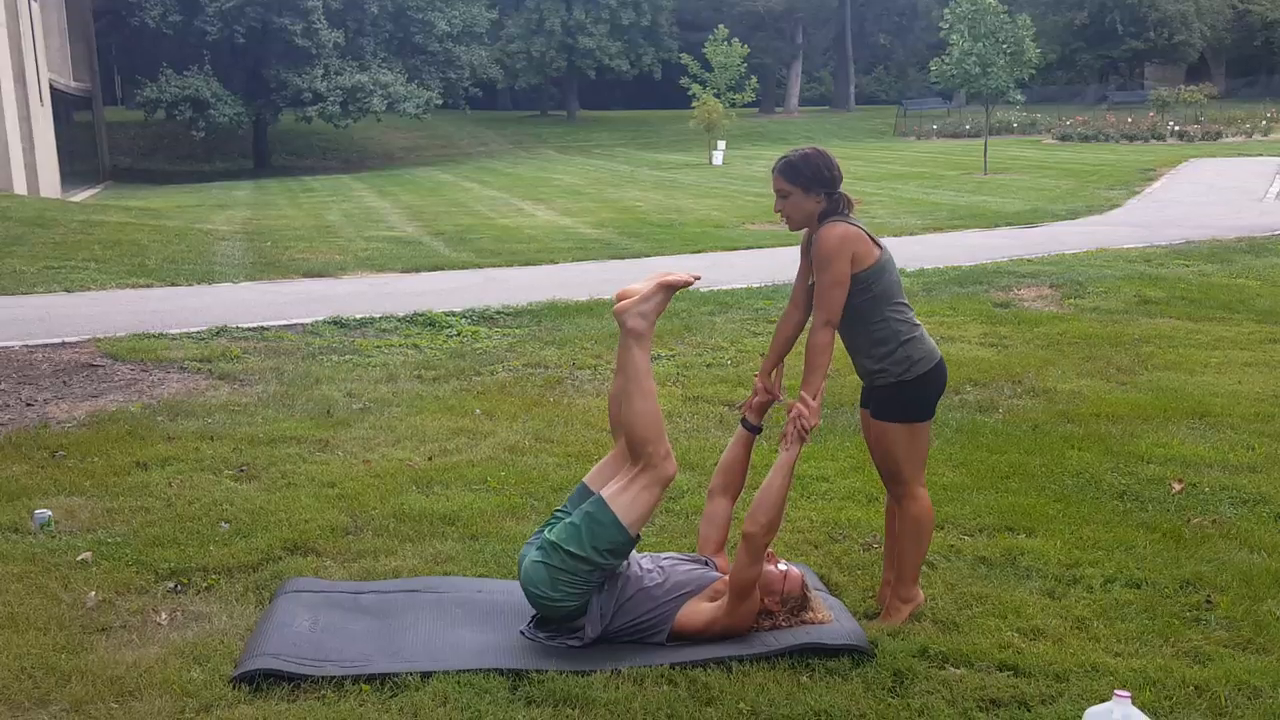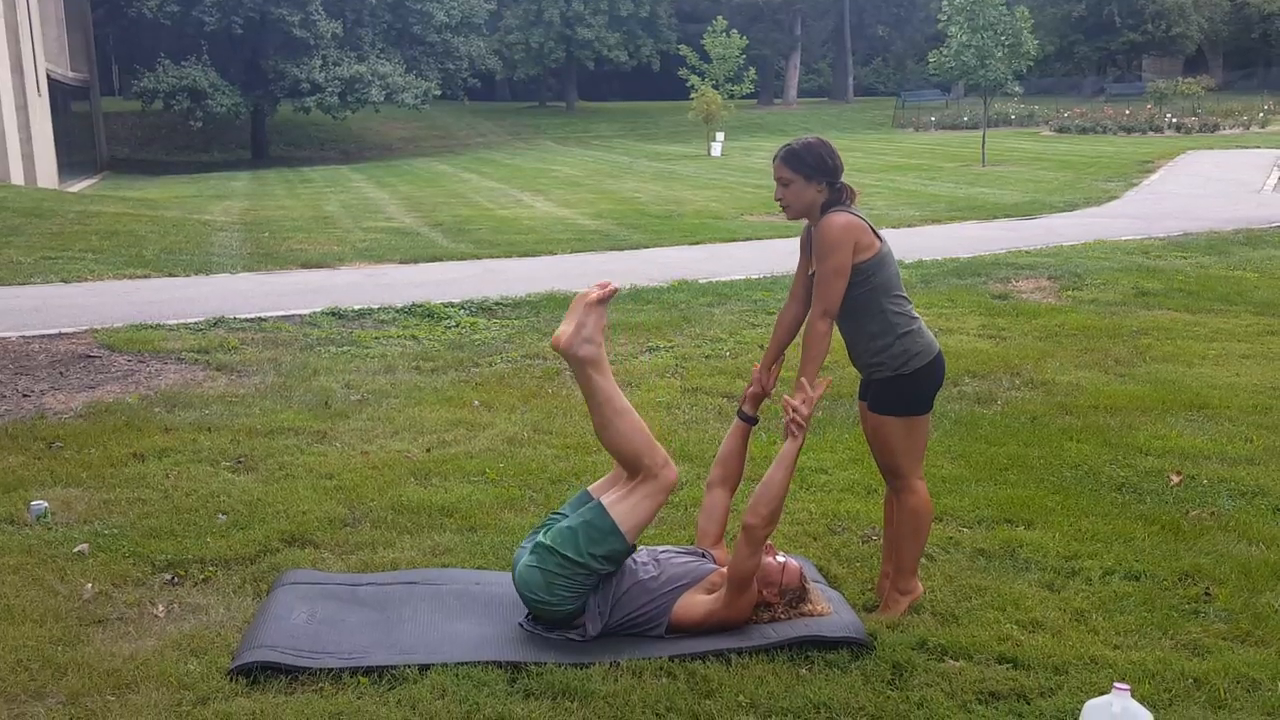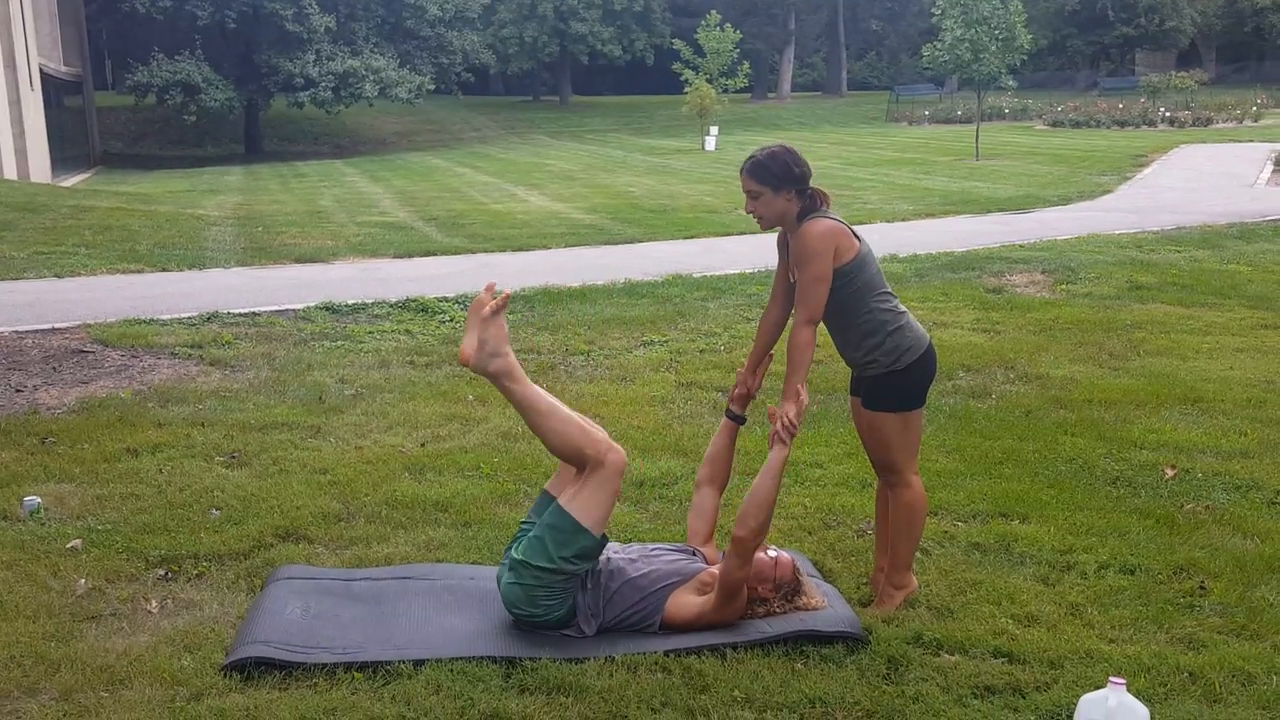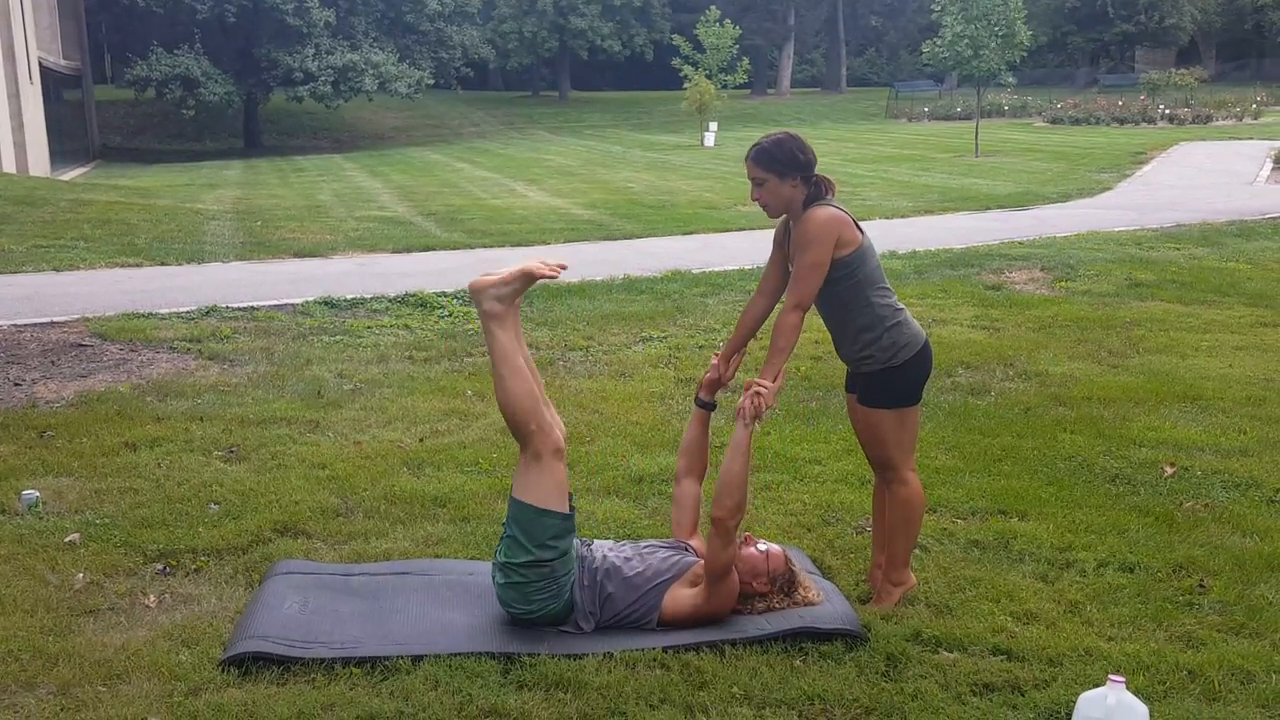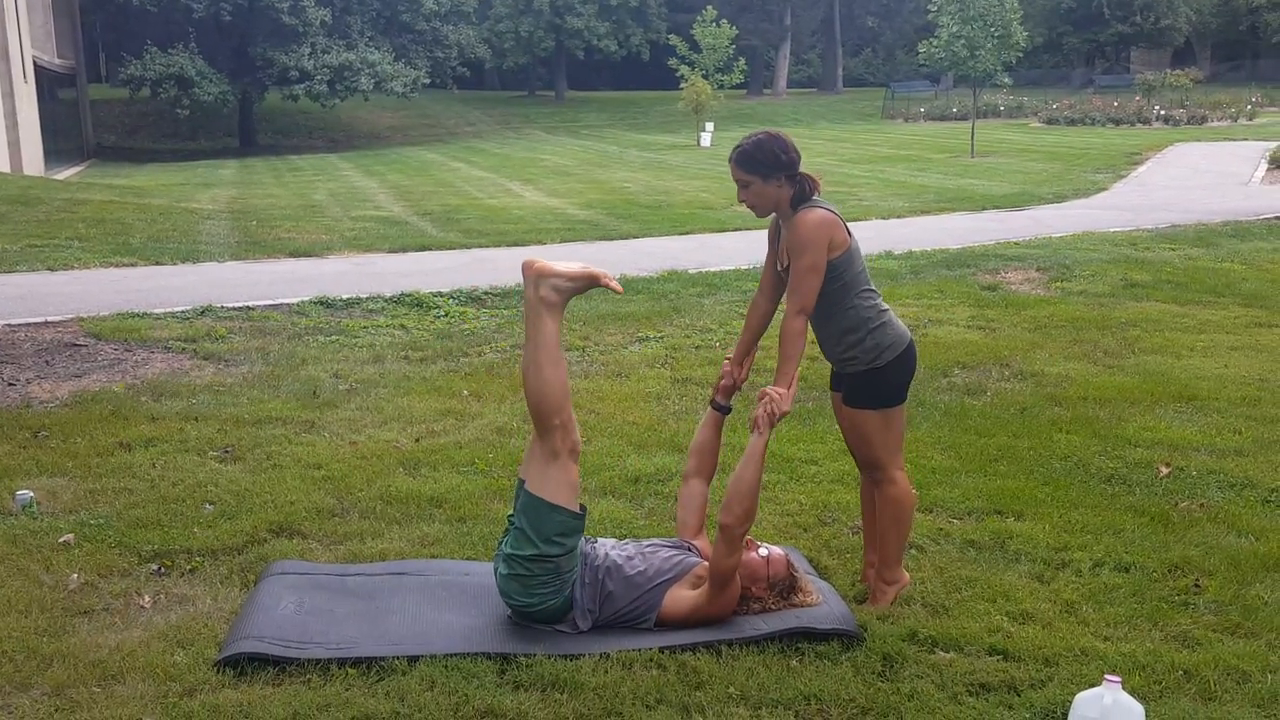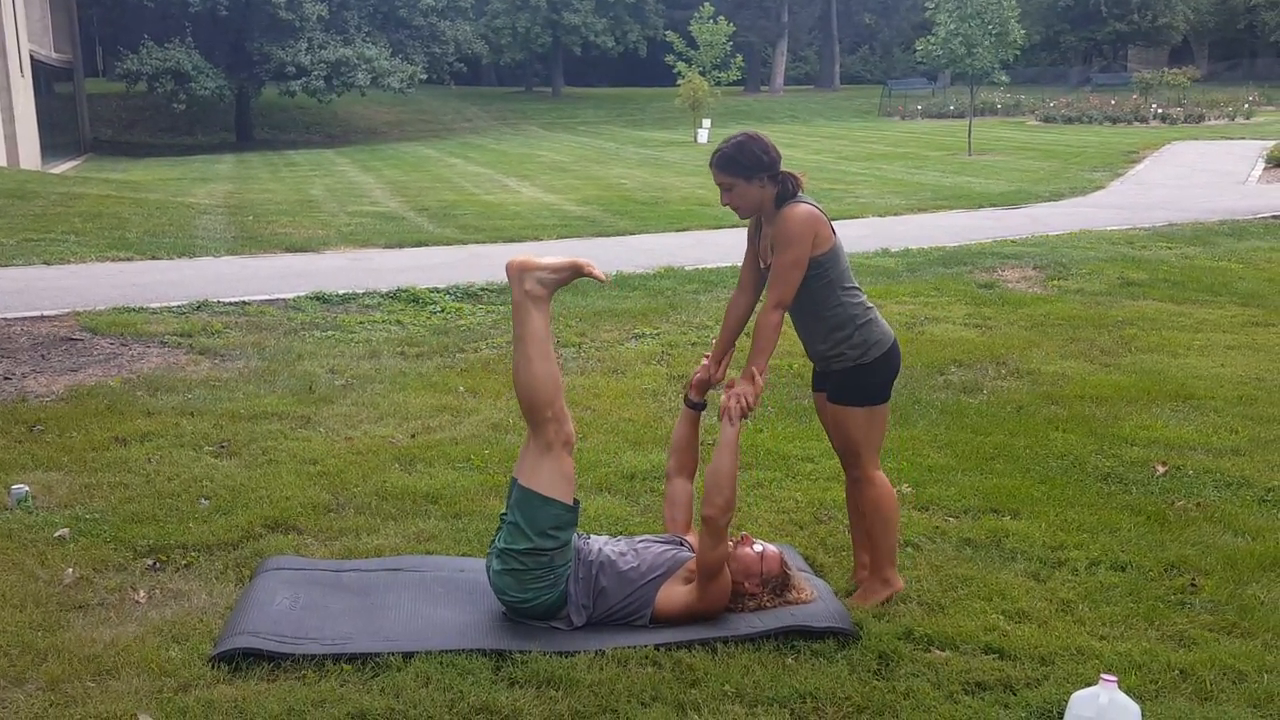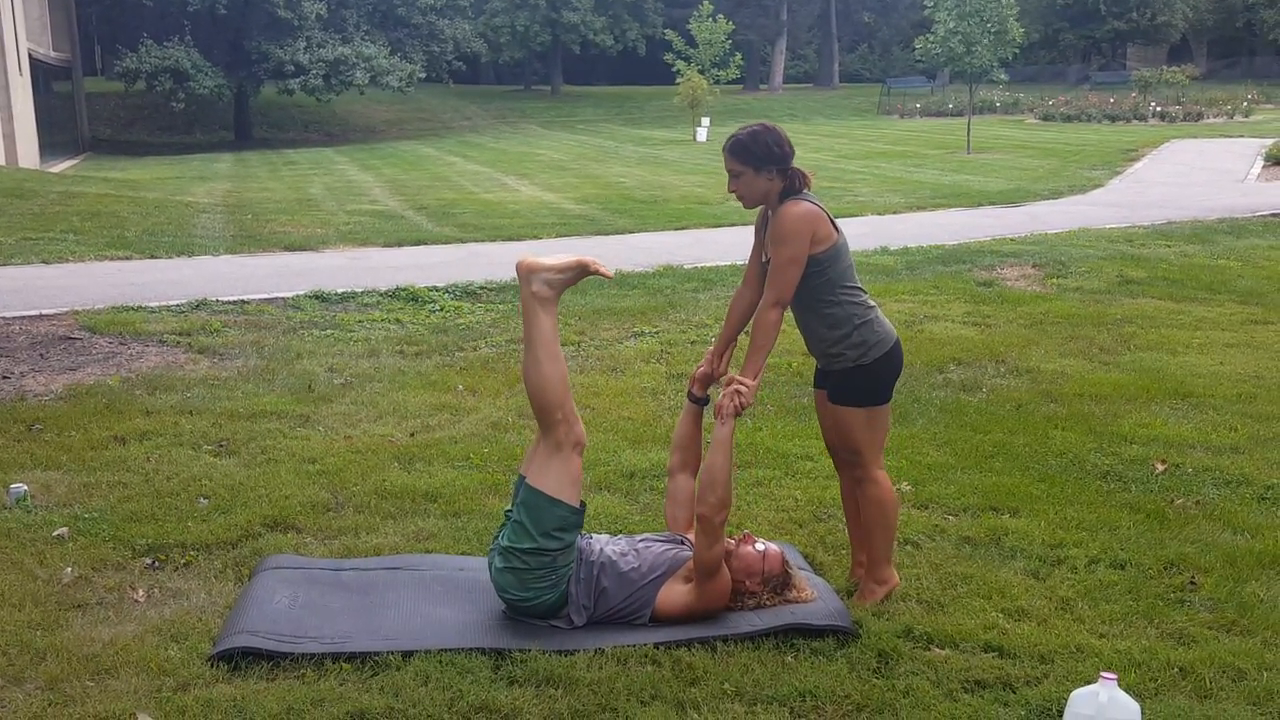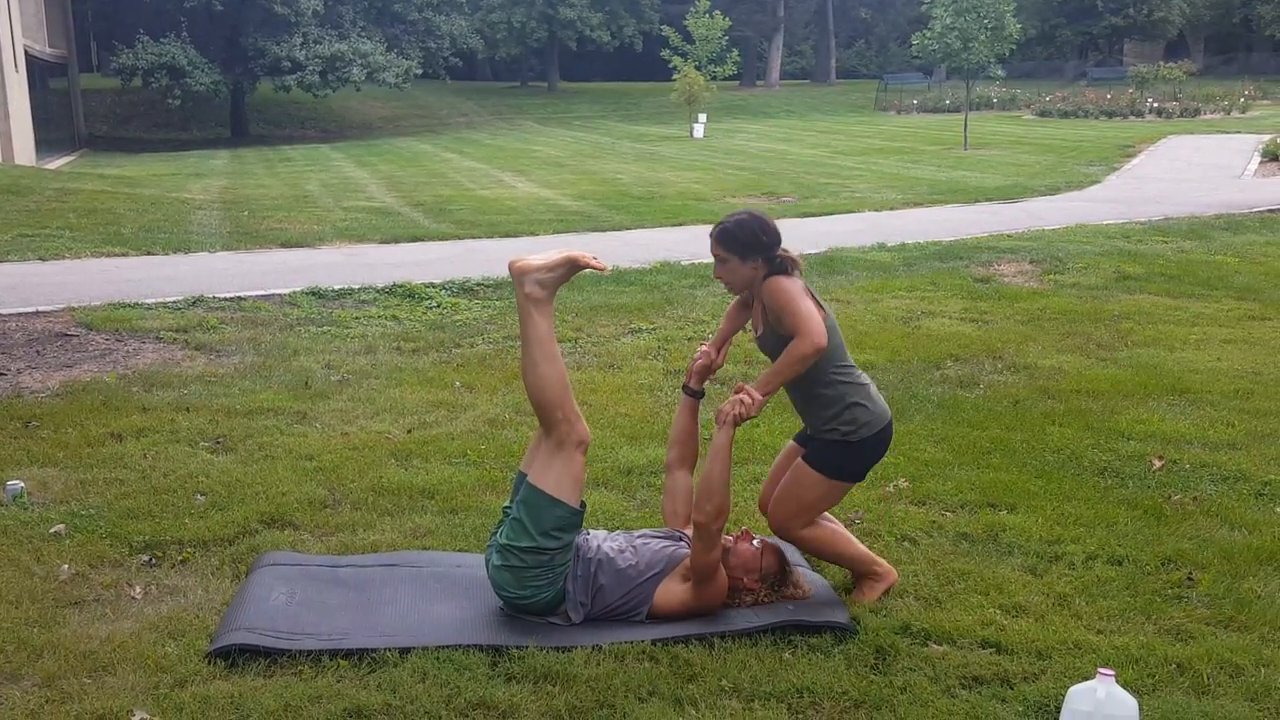
dt=0.5s
person 1, frame 1
left shoulder: (837, 237)
right shoulder: (815, 241)
left elbow: (826, 325)
right elbow: (797, 310)
left wrist: (807, 399)
right wrist: (766, 373)
left hip: (910, 374)
right hip: (883, 375)
left knee: (908, 486)
right knee: (893, 483)
left ankle: (908, 591)
right ankle: (891, 581)
person 1, frame 2
left shoulder: (837, 228)
right shoulder: (815, 232)
left elbow: (822, 316)
right elbow: (796, 304)
right wrist: (766, 365)
left hip: (907, 367)
right hip: (881, 369)
left knee: (905, 478)
right knee: (892, 476)
left ankle: (905, 583)
right ankle: (890, 574)
person 1, frame 3
left shoulder: (816, 234)
right shoulder: (790, 236)
left elbow: (806, 323)
right elbow: (778, 308)
left wrist: (790, 400)
right wrist: (750, 371)
left hip: (901, 361)
right hip: (873, 363)
left knee: (900, 474)
right knee: (884, 471)
left ankle: (900, 578)
right ankle: (883, 568)
person 1, frame 4
left shoulder: (821, 222)
right shoulder: (790, 228)
left elbow: (794, 308)
right elbow: (764, 297)
left wrist: (767, 381)
right wrist: (725, 357)
left hip: (896, 358)
right hip: (866, 359)
left knee: (897, 471)
right knee: (881, 468)
left ankle: (899, 575)
right ankle: (880, 566)
person 1, frame 5
left shoulder: (811, 223)
right shoulder: (783, 225)
left elbow: (798, 313)
right elbow: (766, 297)
left wrist: (782, 387)
right wrist: (739, 359)
left hip: (880, 358)
right hip: (851, 360)
left knee: (885, 470)
right knee: (867, 466)
left ankle: (891, 575)
right ankle: (873, 567)
person 1, frame 6
left shoulder: (797, 219)
right shoulder: (761, 224)
left elbow: (775, 305)
right elbow: (745, 295)
left wrist: (752, 379)
right wrist: (716, 360)
left hip: (865, 355)
right hip: (831, 359)
left knee: (864, 468)
right knee: (852, 466)
left ankle: (885, 575)
right ankle: (864, 565)
person 1, frame 7
left shoulder: (796, 216)
right shoulder: (770, 217)
left elbow: (774, 303)
right elbow: (749, 288)
left wrist: (749, 377)
right wrist: (717, 353)
left hip: (866, 356)
right hip: (836, 357)
left knee: (864, 467)
right knee: (845, 463)
left ankle: (881, 573)
right ankle: (861, 564)
person 1, frame 8
left shoulder: (778, 289)
right shoulder: (759, 290)
left elbow: (813, 341)
right elbow: (740, 307)
left wrist: (758, 391)
right wrist: (716, 347)
left hip: (856, 431)
right hip: (828, 425)
left knee: (785, 521)
right knee: (772, 505)
left ankle: (876, 572)
right ankle: (864, 565)
person 2, frame 1
left shoulder: (736, 613)
right shoulder: (716, 571)
left elbow: (757, 533)
right elbow: (721, 493)
left wrist: (790, 449)
right wrist: (752, 421)
left hip: (558, 580)
right hip: (547, 561)
left knee: (655, 464)
right knee: (634, 450)
left ankle: (637, 329)
right ankle: (637, 324)
person 2, frame 2
left shoulder: (733, 606)
right shoulder: (712, 564)
left elbow: (756, 526)
right elbow: (719, 485)
left wrist: (793, 443)
right wrist: (748, 411)
left hip: (551, 580)
right hip: (540, 562)
left knee: (657, 472)
right knee: (640, 468)
left ankle: (589, 355)
right ankle: (579, 353)
person 2, frame 3
left shoulder: (726, 602)
right shoulder: (704, 561)
left elbow: (745, 535)
right elbow: (709, 483)
left wrist: (781, 449)
right wrist: (736, 410)
left hip: (541, 593)
left knee: (606, 456)
right knee: (588, 444)
left ankle: (500, 365)
right ankle: (496, 361)
person 2, frame 4
left shoulder: (717, 595)
right shoulder: (696, 556)
left elbow: (725, 516)
right elbow: (687, 475)
left wrist: (744, 427)
right wrist: (706, 398)
left hip: (539, 590)
right hip: (552, 574)
left knee: (543, 442)
right knee: (544, 434)
left ankle: (497, 307)
right ankle: (502, 306)
person 2, frame 5
left shoulder: (719, 597)
right shoulder: (699, 557)
left elbow: (732, 522)
right elbow: (695, 476)
left wrist: (760, 435)
right wrist: (721, 401)
left hip: (542, 587)
right hip: (532, 572)
left knee: (559, 440)
right knee: (552, 433)
left ankle: (547, 296)
right ankle: (544, 292)
person 2, frame 6
left shoulder: (712, 594)
right shoulder: (688, 551)
left elbow: (716, 514)
right elbow: (679, 474)
left wrist: (732, 424)
right wrist: (694, 399)
left hip: (537, 582)
right hip: (525, 568)
left knee: (553, 435)
right knee: (551, 432)
left ankle: (534, 290)
right ankle: (530, 288)
person 2, frame 7
left shoulder: (712, 591)
right shoulder: (688, 550)
left elbow: (712, 513)
right elbow: (682, 469)
left wrist: (725, 424)
right wrist: (697, 394)
left hip: (535, 581)
right hip: (524, 567)
left knee: (564, 436)
right knee: (558, 431)
left ankle: (540, 290)
right ankle: (540, 290)
person 2, frame 8
left shoulder: (710, 591)
right shoulder: (686, 546)
left elbow: (707, 519)
right elbow: (679, 465)
left wrist: (725, 432)
right wrist: (693, 387)
left hip: (534, 579)
right hip: (519, 559)
left knee: (568, 434)
right knee: (560, 428)
left ankle: (536, 291)
right ankle: (534, 287)
